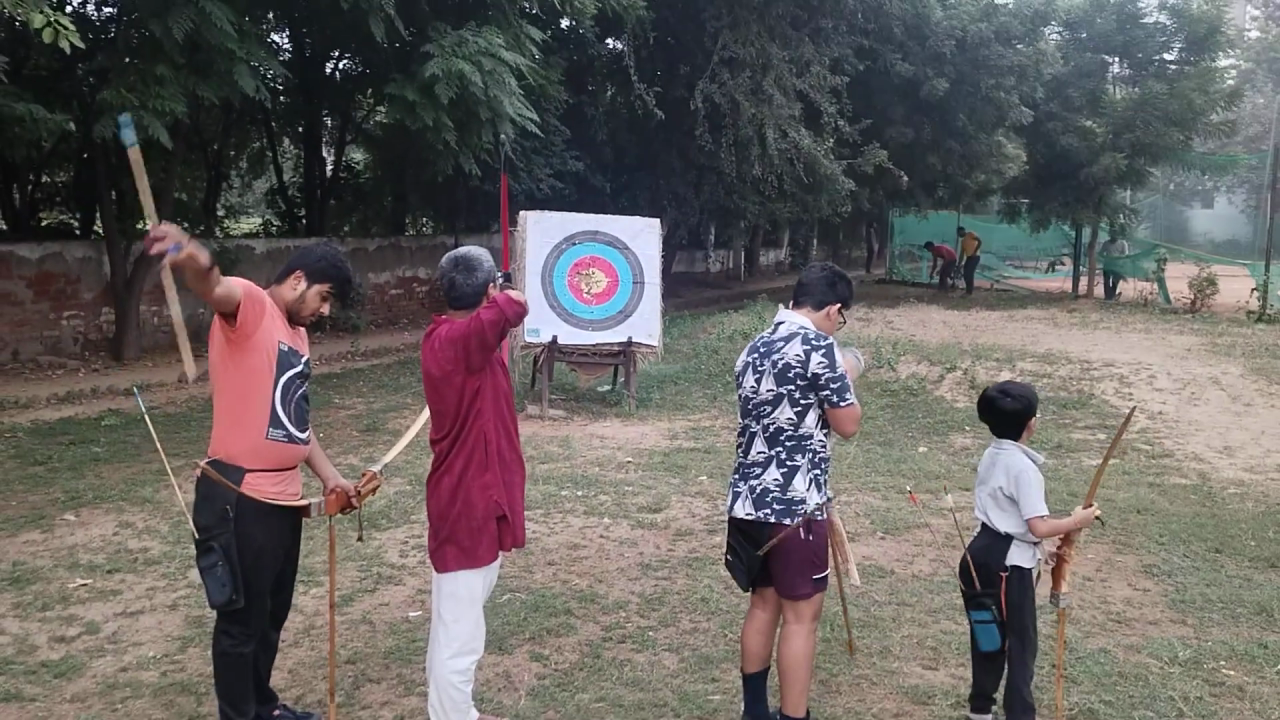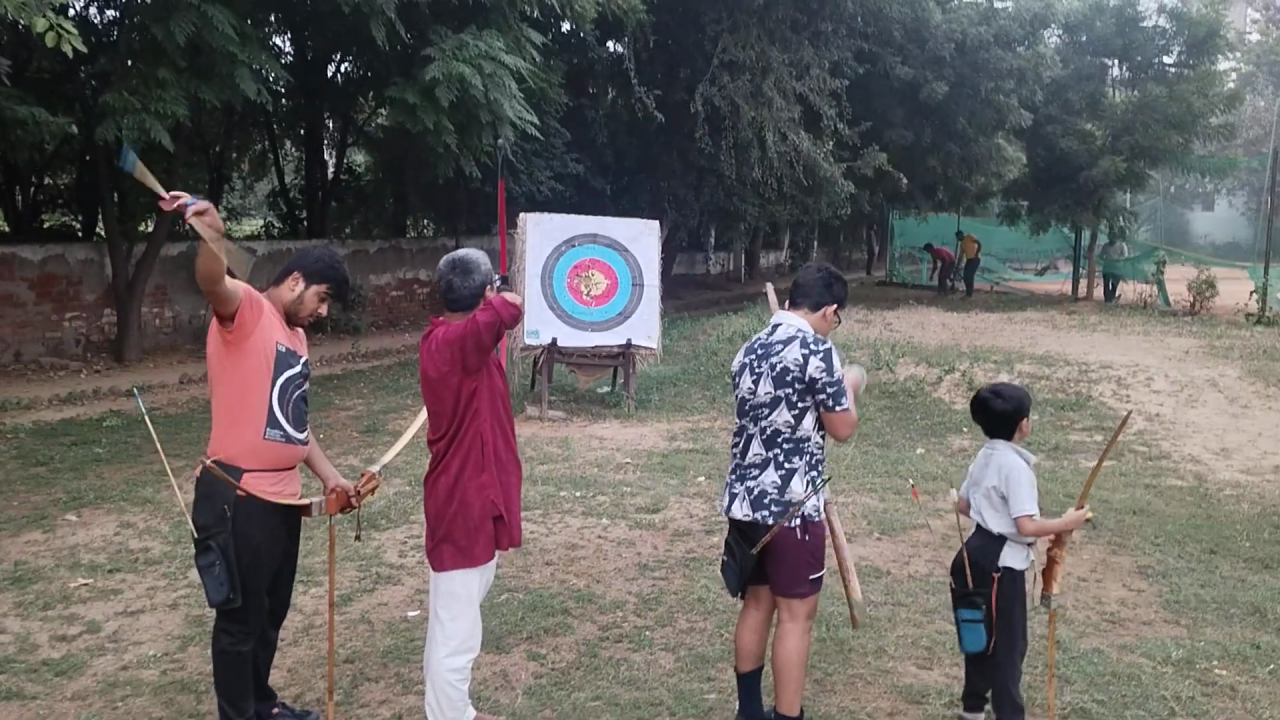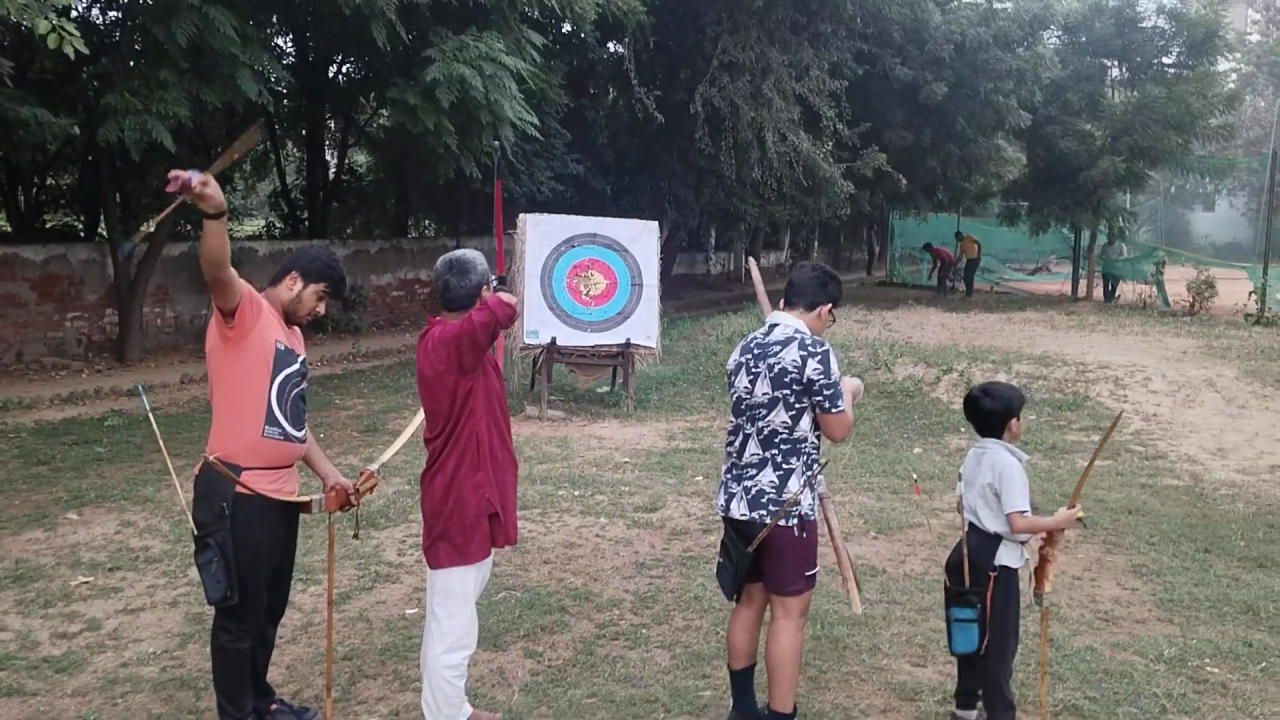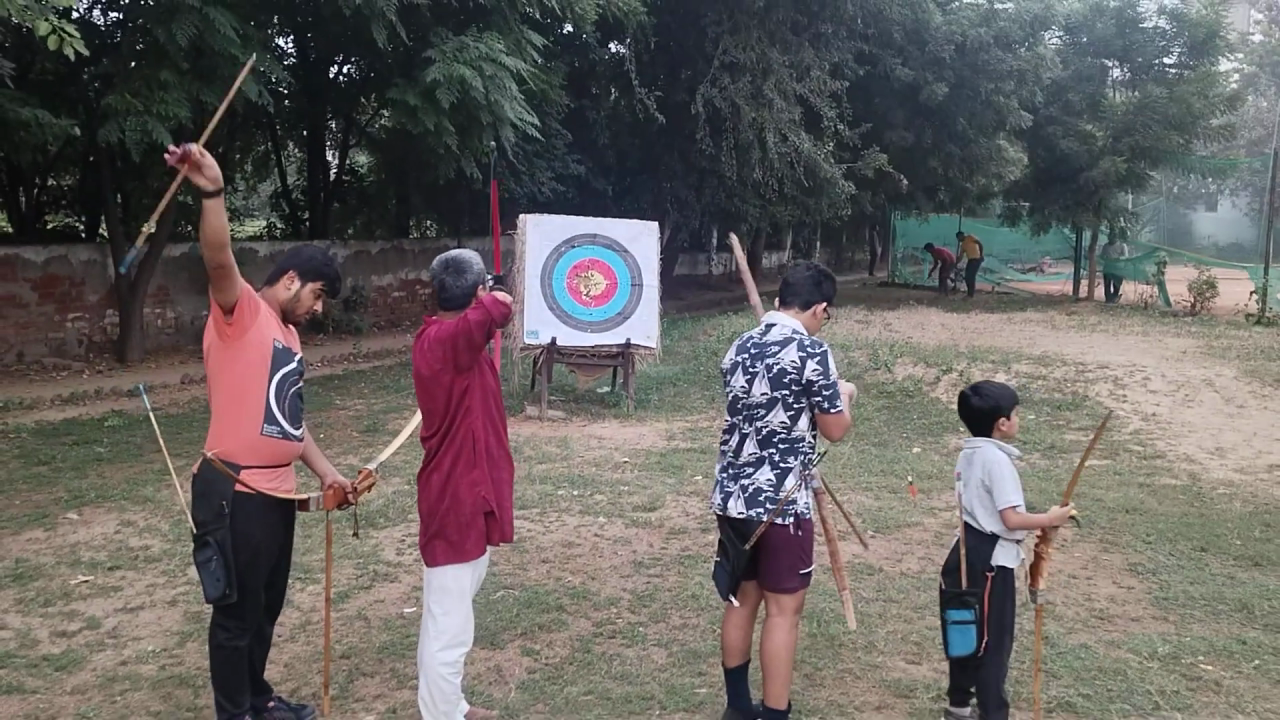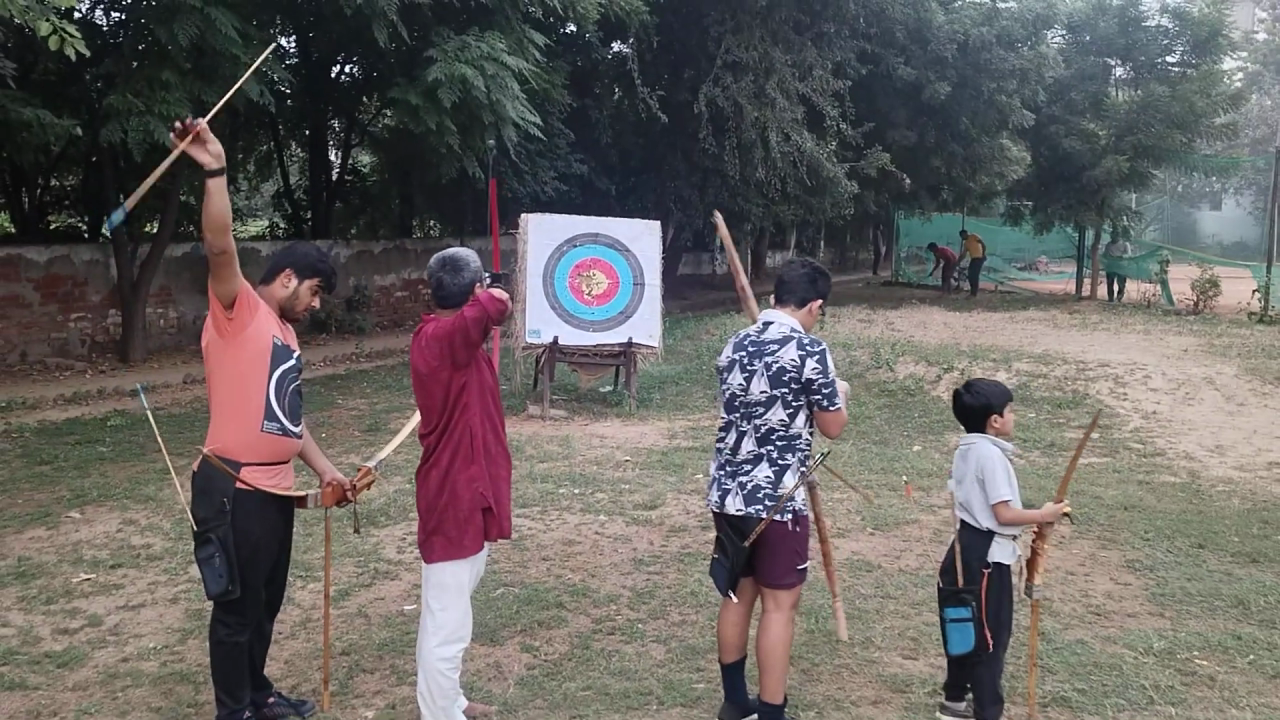
dt=0.1s
person 1, frame 1
left shoulder: (296, 333)
right shoulder: (249, 306)
right elbow: (213, 289)
left wrist: (329, 474)
right wrist: (197, 264)
left hip: (282, 496)
right hip: (240, 496)
left knee: (273, 611)
right knee: (241, 616)
person 1, frame 2
left shoulder: (295, 335)
right shoulder: (246, 309)
right elbow: (213, 283)
left wrist: (329, 474)
right wrist: (209, 233)
left hip: (282, 497)
right hip: (240, 496)
left knee: (272, 610)
right knee: (241, 615)
person 1, frame 3
left shoulder: (292, 337)
right shoulder: (243, 312)
right elbow: (217, 271)
left wrist: (328, 472)
right wrist: (214, 211)
left hip: (280, 494)
right hip: (237, 494)
left knee: (270, 607)
right knee: (240, 611)
person 1, frame 4
left shoulder: (288, 335)
right shoulder: (241, 311)
right elbow: (218, 260)
left wrist: (325, 471)
right wrist: (211, 192)
left hip: (276, 493)
right hip: (236, 494)
left knee: (267, 605)
right knee: (238, 610)
person 1, frame 5
left shoulder: (285, 334)
right shoulder: (237, 311)
right elbow: (220, 249)
left wrist: (324, 469)
right wrist: (215, 172)
left hip: (274, 489)
right hip: (235, 490)
left knee: (266, 601)
right knee: (237, 605)
person 2, frame 1
left shoulder: (444, 336)
right shoulder: (462, 338)
right elbow: (512, 306)
right wrist: (506, 300)
left hip: (467, 497)
right hip: (470, 503)
left knee: (456, 622)
right knee: (459, 632)
person 2, frame 2
left shoulder: (442, 337)
right shoulder: (458, 340)
right elbow: (508, 308)
right wrist: (501, 302)
left hip: (465, 496)
right hip: (467, 502)
left knee: (453, 621)
right knee: (456, 631)
person 2, frame 3
left shoulder: (440, 338)
right shoulder: (453, 340)
right elbow: (503, 308)
right wrist: (498, 303)
left hip: (461, 495)
right hip: (463, 501)
left knee: (449, 619)
right knee: (452, 628)
person 2, frame 4
left shoulder: (437, 336)
right shoulder: (449, 339)
right elbow: (499, 307)
right wrist: (493, 302)
left hip: (457, 494)
right hip: (459, 499)
left knee: (446, 616)
right knee: (449, 625)
person 2, frame 5
left shoulder: (437, 334)
right shoulder: (446, 337)
right elbow: (496, 305)
right wrist: (492, 300)
left hip: (458, 491)
right hip: (457, 496)
left knee: (444, 613)
right knee: (447, 621)
person 3, frame 1
left shoulder: (755, 348)
right shoulder: (817, 345)
right elbow: (847, 424)
right wrist: (847, 379)
left hip: (748, 498)
right hip: (793, 504)
left knee: (764, 603)
right knee: (801, 615)
person 3, frame 2
left shoulder: (751, 349)
right shoulder: (815, 349)
right elbow: (842, 428)
right wrist: (847, 388)
left hip: (744, 498)
right hip: (789, 505)
left knee: (756, 603)
right knee: (796, 615)
person 3, frame 3
left shoulder: (745, 348)
right shoulder: (812, 352)
right elbow: (837, 430)
right wrist: (846, 394)
left hip: (737, 496)
right hip: (784, 504)
left knee: (748, 600)
right knee: (788, 612)
person 3, frame 4
left shoulder: (740, 347)
right shoulder: (810, 352)
right elbow: (835, 430)
right wrist: (842, 396)
left hip: (732, 495)
right hip: (780, 502)
left knee: (742, 599)
right knee: (783, 610)
person 3, frame 5
left shoulder: (735, 345)
right shoulder: (809, 350)
right elbow: (832, 427)
right wrist: (838, 394)
left hip: (728, 491)
right hip: (776, 499)
left knee: (737, 594)
right knee: (779, 605)
person 4, frame 1
left shoulder: (991, 455)
right shoulder: (1024, 467)
right elbow: (1039, 527)
right wrist: (1076, 521)
left hip: (982, 553)
right hip: (1010, 562)
right knee: (1019, 645)
person 4, frame 2
left shoulder: (983, 456)
right shoulder: (1016, 466)
left elbow: (963, 506)
right elbow: (1026, 526)
right wrist: (1066, 522)
left hip: (975, 553)
right hip: (1002, 563)
right knee: (1008, 647)
person 4, frame 3
left shoulder: (975, 454)
right shoulder: (1008, 463)
left elbow: (961, 506)
right elbow: (1018, 523)
right wrist: (1057, 521)
left hip: (970, 552)
right hip: (996, 560)
right knee: (999, 644)
person 4, frame 4
left shoulder: (967, 455)
right shoulder: (998, 460)
right elbow: (1012, 519)
right wrist: (1050, 519)
left hip: (967, 552)
right hip: (991, 560)
right knee: (994, 643)
person 4, frame 5
left shoulder: (964, 451)
right shoulder: (992, 454)
right elbow: (1003, 513)
right wrist: (1043, 515)
left hip: (965, 549)
right hip: (988, 556)
right knee: (990, 640)
